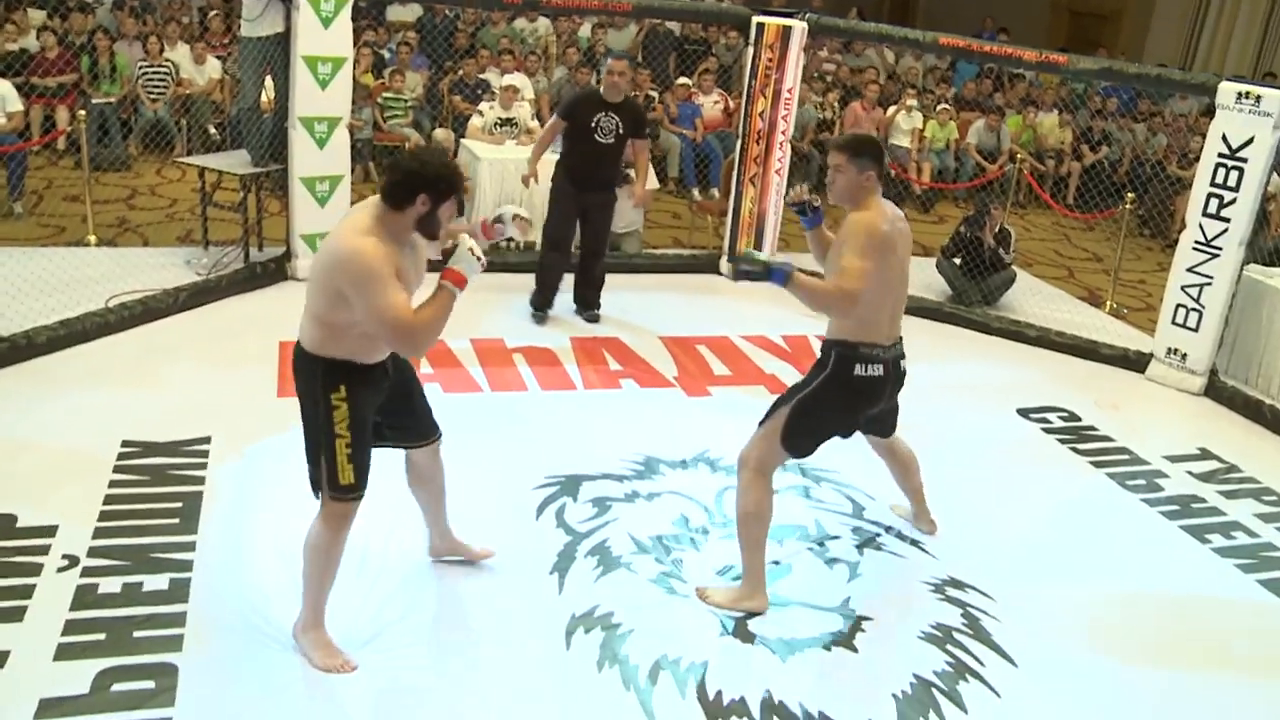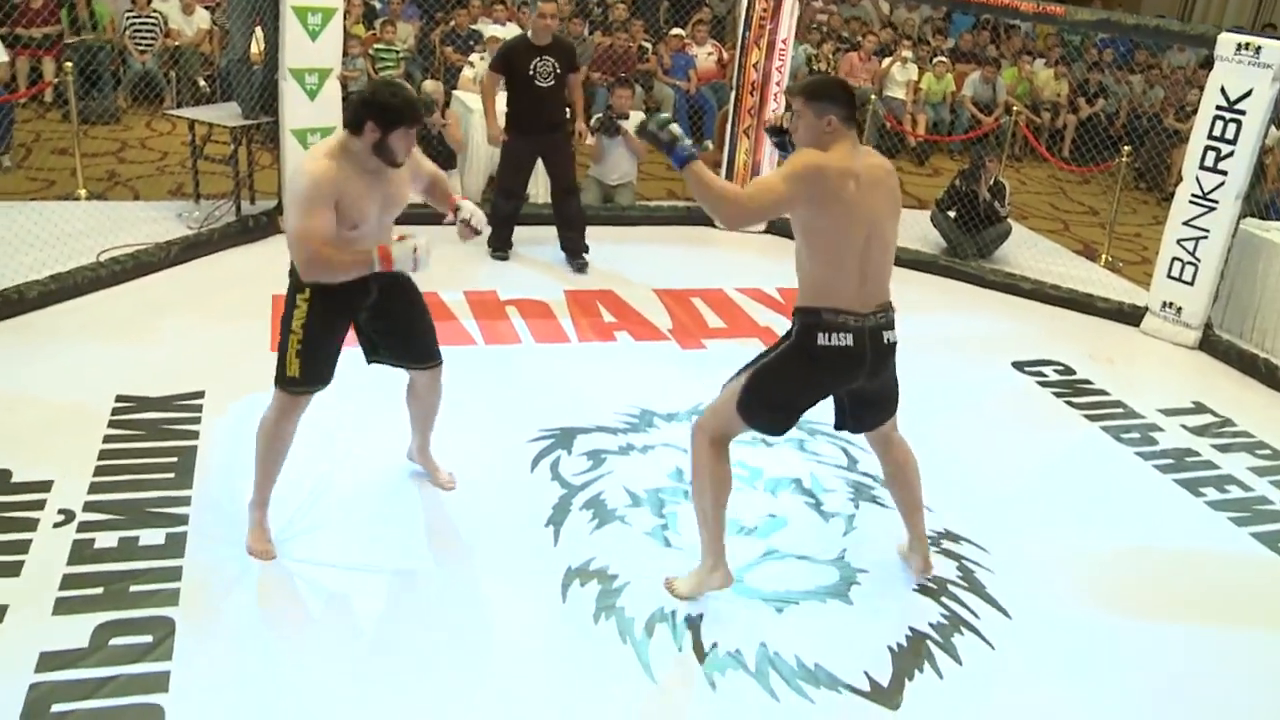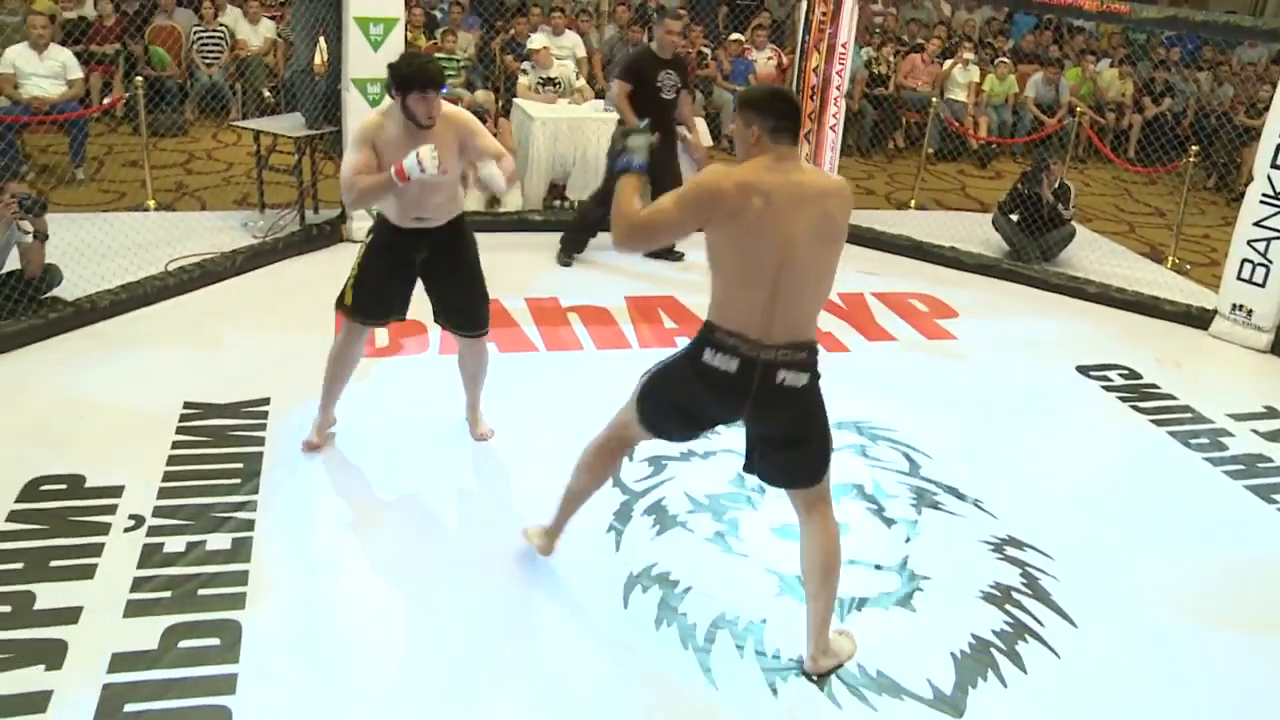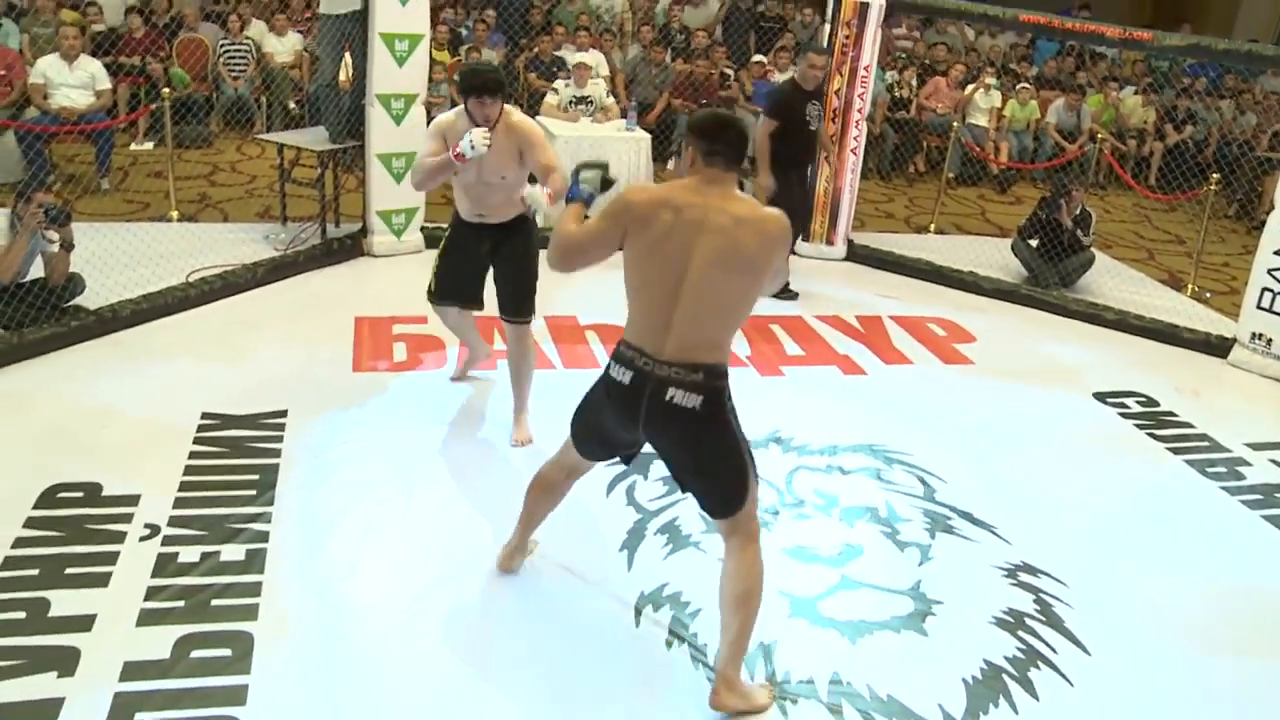
dt=0.7s
person 1, frame 1
left shoulder: (866, 224)
right shoulder: (891, 218)
left elbow: (843, 300)
right elbow: (834, 261)
left wrist: (779, 274)
right wrist: (812, 223)
left hip: (847, 368)
right hip: (887, 364)
left knee: (754, 462)
right knee: (885, 440)
left ankle: (752, 588)
right ankle: (921, 514)
person 1, frame 2
left shoulder: (816, 168)
right shoulder: (883, 169)
left elbow: (736, 213)
left wrist: (681, 154)
left hip: (821, 339)
right hip: (878, 337)
left knee: (709, 430)
right knee: (885, 436)
left ankle: (712, 566)
right ankle: (919, 551)
person 1, frame 3
left shoulder: (719, 184)
right shoulder: (836, 194)
left elbow: (630, 235)
left wrist: (628, 169)
left hip: (714, 363)
right hip: (790, 376)
left knee: (617, 433)
right knee: (815, 508)
left ankle: (550, 532)
right ankle: (821, 646)
person 1, frame 4
left shoulder: (640, 203)
right shoulder: (771, 226)
left elbow: (561, 256)
left wrist: (577, 195)
left hip: (625, 380)
right hip: (698, 399)
left knee: (569, 461)
right knee: (743, 535)
left ankle: (514, 550)
person 2, frame 1
left shoulder: (407, 224)
right shoulder: (359, 252)
left elbow: (440, 247)
right elbow: (413, 337)
right wrist: (458, 275)
left hip: (381, 360)
right hip: (332, 373)
left knee: (426, 445)
right knee: (340, 503)
left ankle: (443, 540)
right ankle: (309, 625)
person 2, frame 2
left shoulder: (391, 152)
right shoulder: (318, 174)
left elbow: (431, 181)
right elbow: (310, 263)
left wrist: (461, 208)
right wrist: (386, 255)
left hip: (381, 276)
right hip: (322, 288)
left knee: (428, 369)
right knee: (291, 399)
left ankle: (421, 450)
right ankle: (259, 510)
person 2, frame 3
left shoulder: (459, 121)
right shoulder: (372, 129)
left elbow: (504, 161)
right elbow: (352, 197)
left wrist: (499, 175)
right wrist: (402, 172)
left hip: (449, 235)
right hip: (392, 235)
left knee: (472, 334)
right knee: (354, 325)
left ankle: (473, 409)
right ankle: (326, 417)
person 2, frame 4
left shoulder: (523, 129)
right shoulder: (444, 125)
left elbow: (558, 176)
right elbow: (418, 180)
left wrist: (546, 194)
right wrist: (459, 153)
left hip: (514, 231)
right hip: (467, 227)
left knee: (517, 326)
right knee: (445, 303)
left ankle: (520, 413)
right ankle: (477, 350)
person 3, frame 1
left shoulder: (635, 112)
right shoulder: (580, 100)
left elbow: (641, 150)
right elbow: (552, 129)
left wrist: (640, 183)
right wrist: (533, 163)
left hip: (603, 190)
right hip: (567, 182)
left knee: (595, 249)
right knee: (556, 241)
left ankle: (587, 303)
right ankle: (541, 301)
person 3, frame 2
left shoulder: (565, 49)
right shoulder: (512, 49)
left elbow: (574, 83)
right elbow: (489, 84)
left wrist: (580, 119)
right wrist: (492, 123)
left hip: (557, 131)
right hip: (519, 133)
left knee: (567, 189)
right knee: (509, 189)
left ankle: (575, 250)
right ankle: (499, 243)
person 3, frame 3
left shoulder: (682, 64)
right shoulder: (638, 60)
left elbow: (683, 100)
right elbow: (617, 94)
left wrist: (693, 133)
right wrist: (636, 128)
left hip: (663, 140)
left knee: (669, 192)
right knee: (609, 194)
left ankle: (659, 244)
right ankle: (572, 243)
person 3, frame 4
left shoulder: (817, 91)
right shoulder: (784, 94)
right elbow: (763, 133)
left wrist: (832, 154)
right wrist: (764, 172)
left hip: (799, 170)
right hip: (781, 171)
left knee: (801, 221)
right knee: (787, 226)
